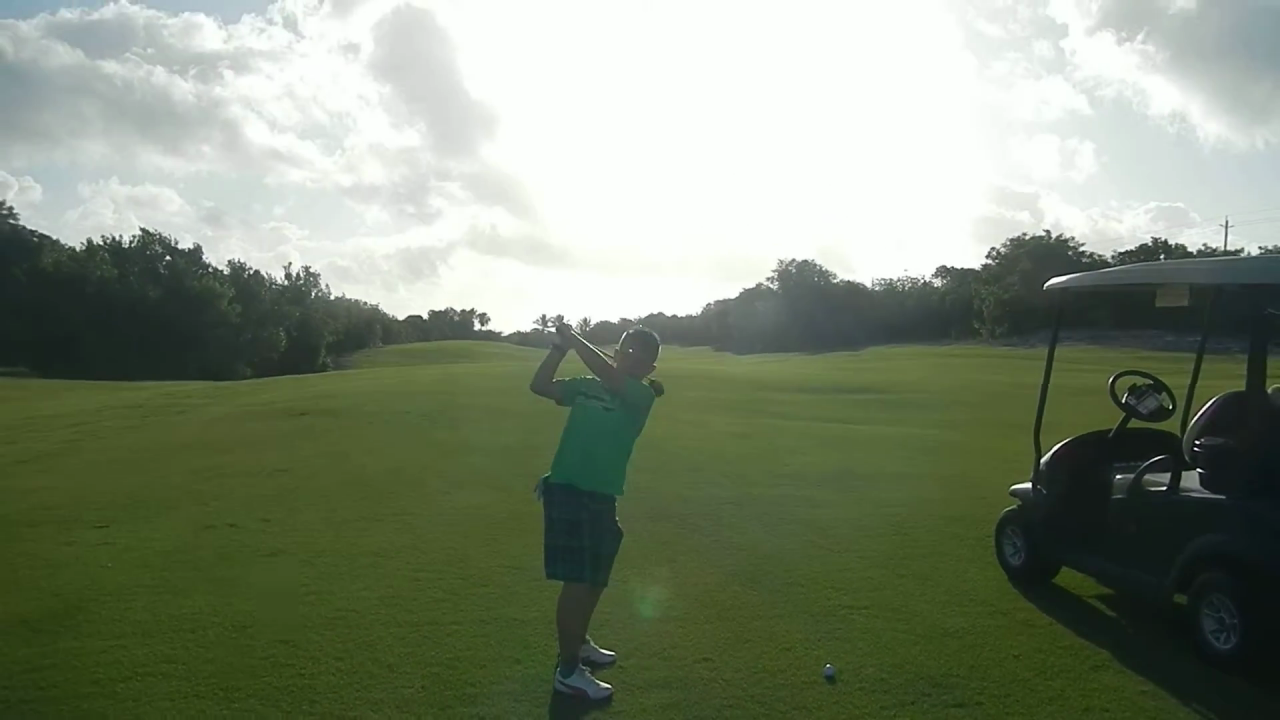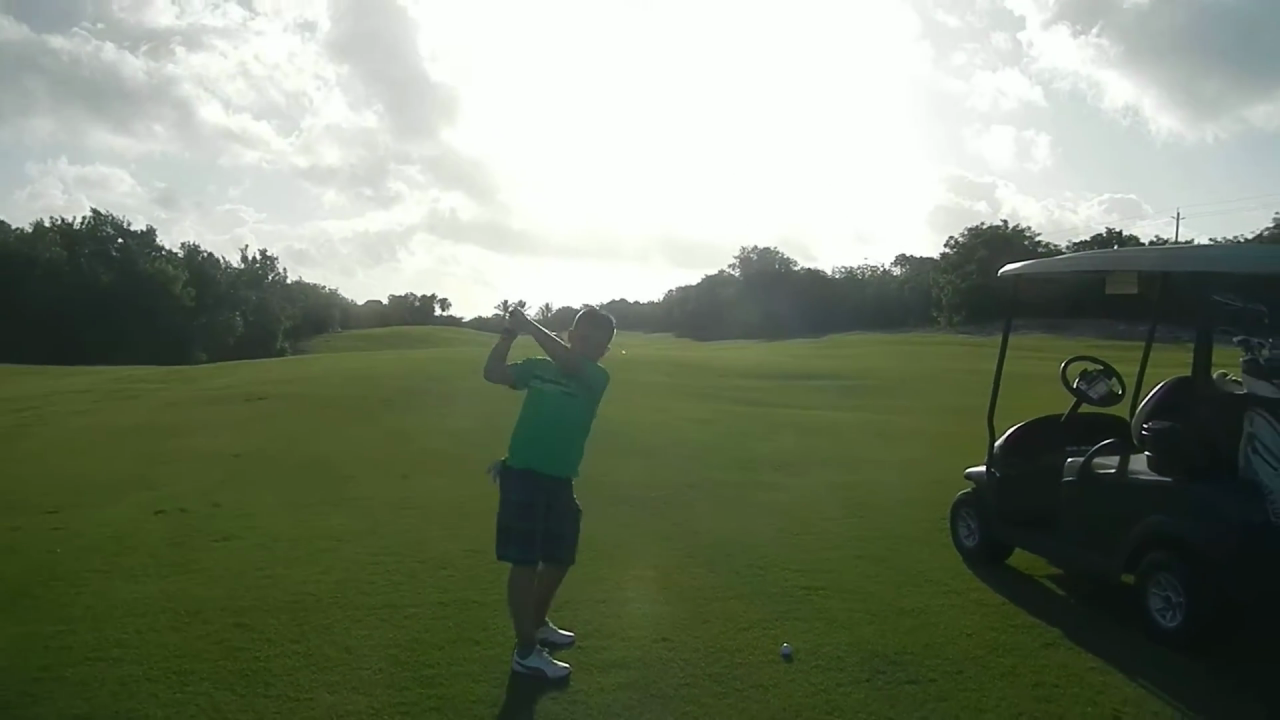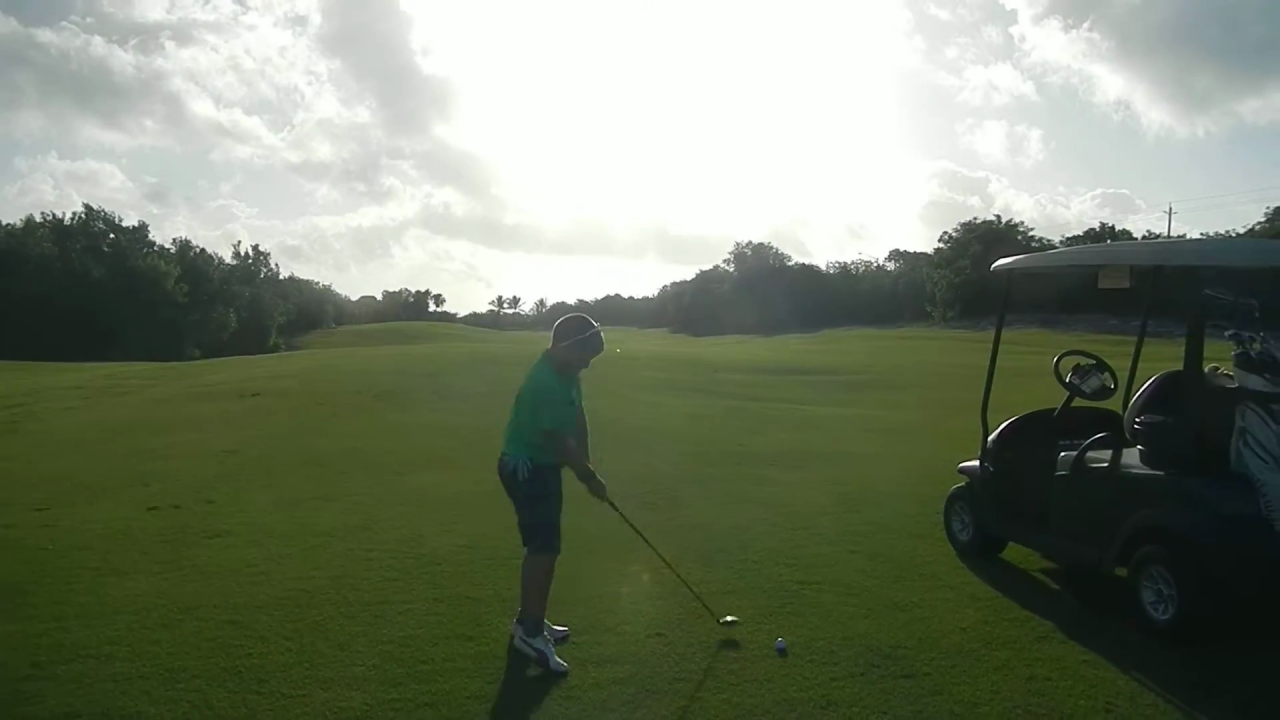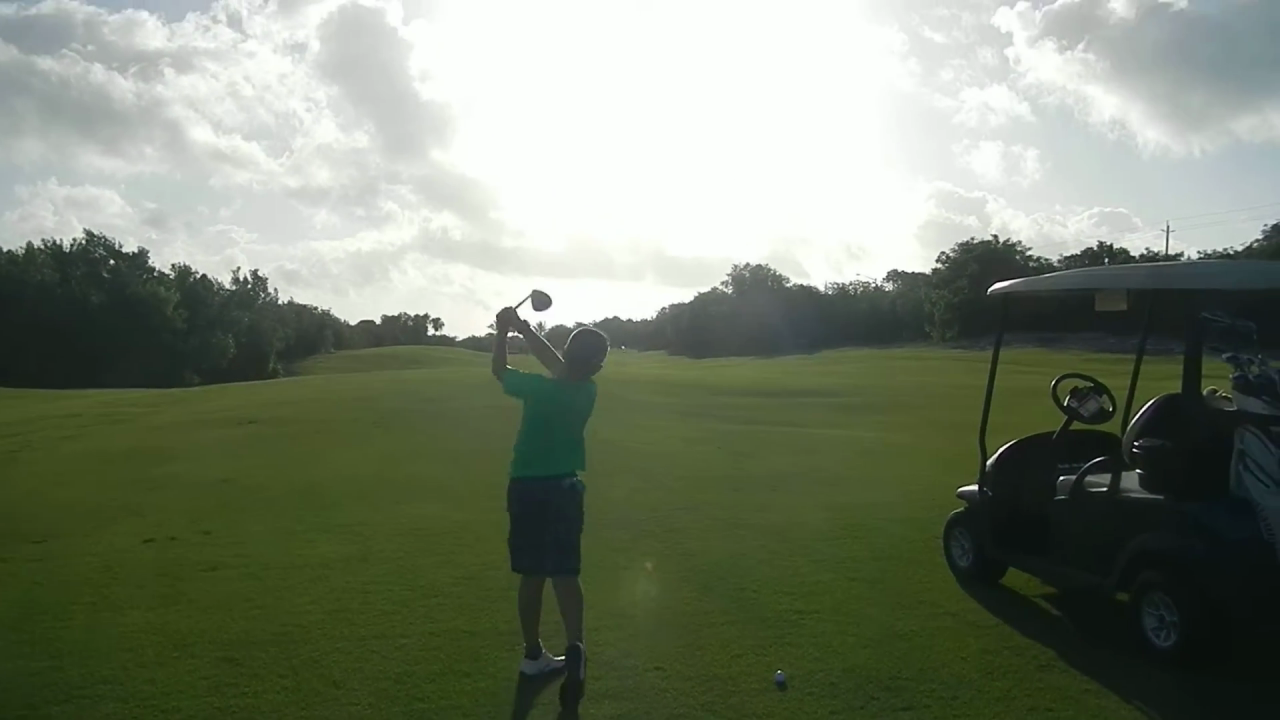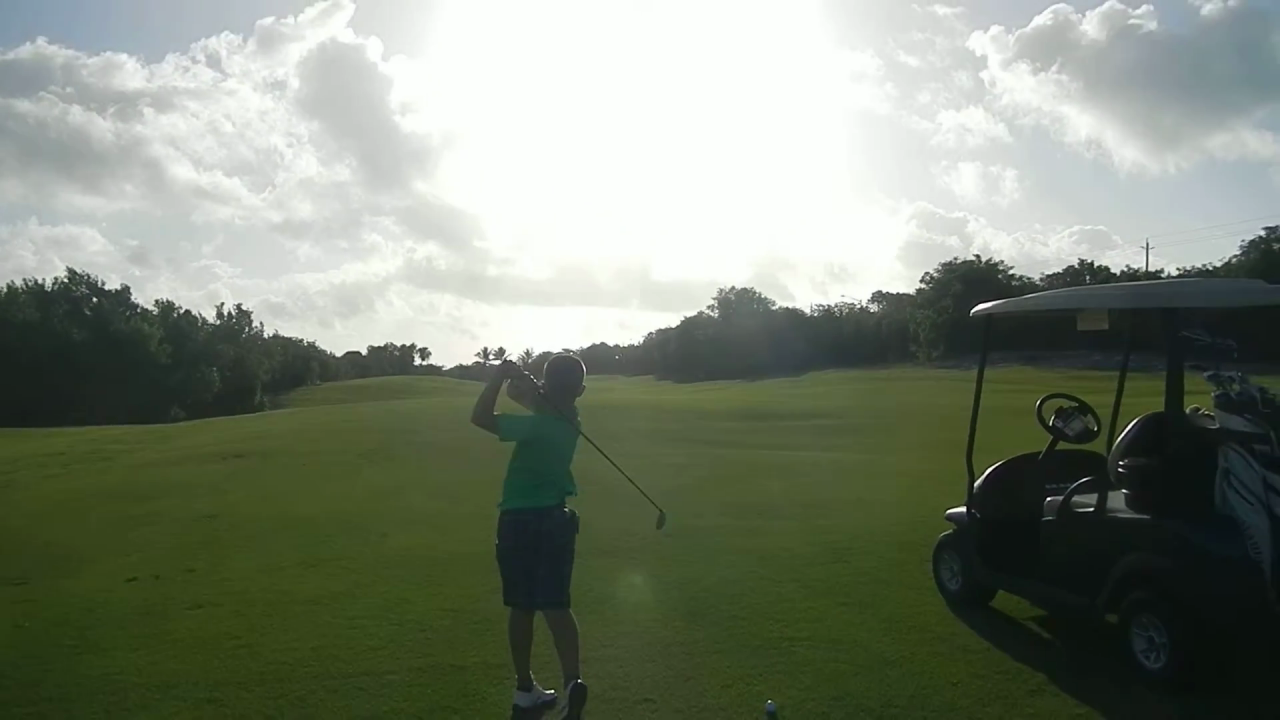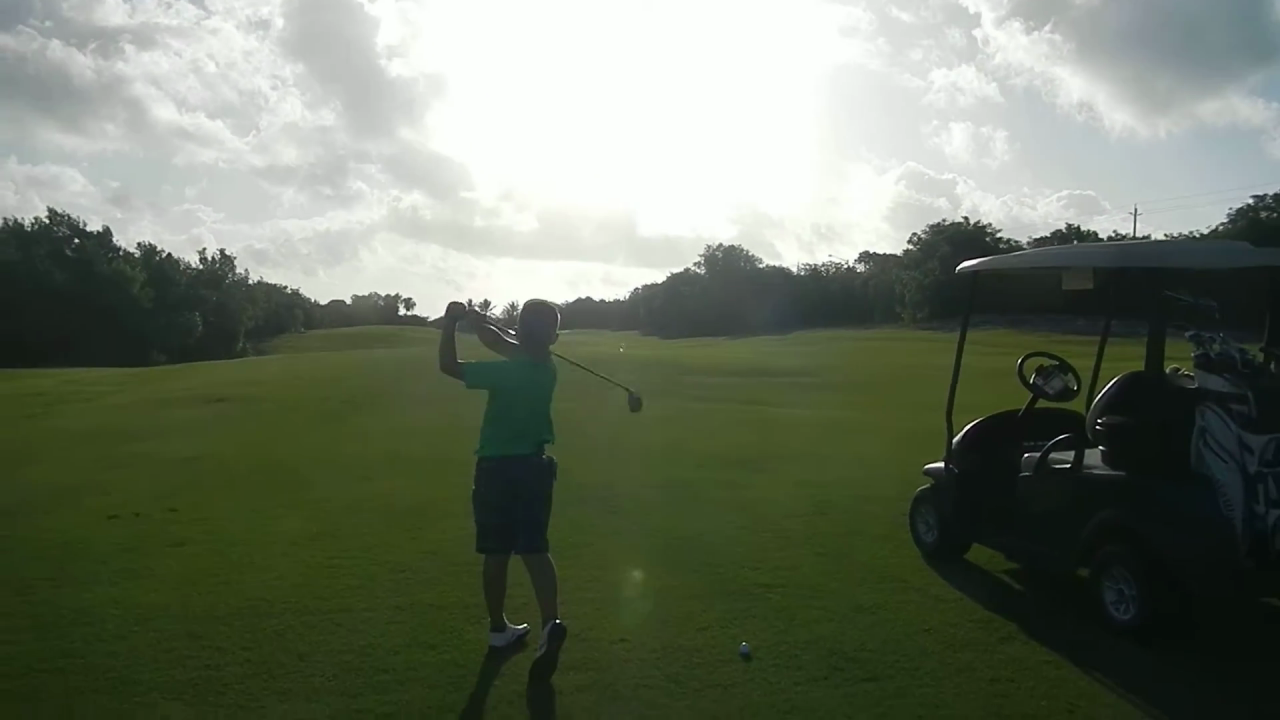
dt=0.4s
person 1, frame 1
left shoulder: (642, 396)
right shoulder: (585, 386)
left elbow: (609, 375)
right elbow: (540, 385)
left wrist: (574, 340)
right wrist: (561, 347)
left hip: (601, 496)
right hip: (566, 490)
left knee: (595, 579)
right knee: (576, 580)
left ankle: (578, 642)
right ankle: (568, 670)
person 1, frame 2
left shoulder: (597, 378)
right shoulder: (538, 367)
left elbow: (568, 359)
right elbow: (492, 373)
left wrist: (529, 326)
right wrist: (511, 331)
left hip: (559, 480)
right hip: (523, 475)
left knee: (559, 559)
right knee: (525, 562)
left ankle: (537, 623)
right ankle: (526, 651)
person 1, frame 3
left shoulder: (565, 373)
right shoulder: (544, 385)
left elbow: (577, 423)
right elbow: (562, 442)
left wrist: (587, 460)
right wrist: (589, 479)
left hip: (538, 468)
right hip: (528, 470)
left knee: (544, 546)
right knee: (544, 546)
left ankle: (530, 619)
right ankle: (531, 632)
person 1, frame 4
left shoulder: (539, 387)
right shoulder: (587, 392)
left elbow: (498, 369)
right elbow: (557, 367)
left wrist: (502, 330)
right wrist: (524, 329)
left hip: (523, 487)
right hip: (562, 490)
left knee: (531, 574)
right knee: (565, 573)
left ankle: (533, 654)
right ankle: (574, 645)
person 1, frame 5
left shoulder: (538, 425)
right shoulder: (567, 419)
left elbow: (480, 417)
right elbow: (524, 394)
left wrist: (500, 374)
right wrist: (518, 377)
left hip: (517, 522)
right hip: (554, 519)
left knee: (521, 606)
right knee: (556, 605)
left ankle: (525, 686)
right ankle: (572, 682)
person 1, frame 6
left shoulder: (506, 371)
right shoulder: (545, 366)
left elbow: (448, 365)
right elbow: (501, 342)
left wrist: (450, 322)
right wrist: (477, 319)
left hip: (495, 468)
right hip: (533, 466)
left knee: (496, 552)
right knee: (535, 550)
left ankle: (499, 627)
right ankle: (550, 623)
